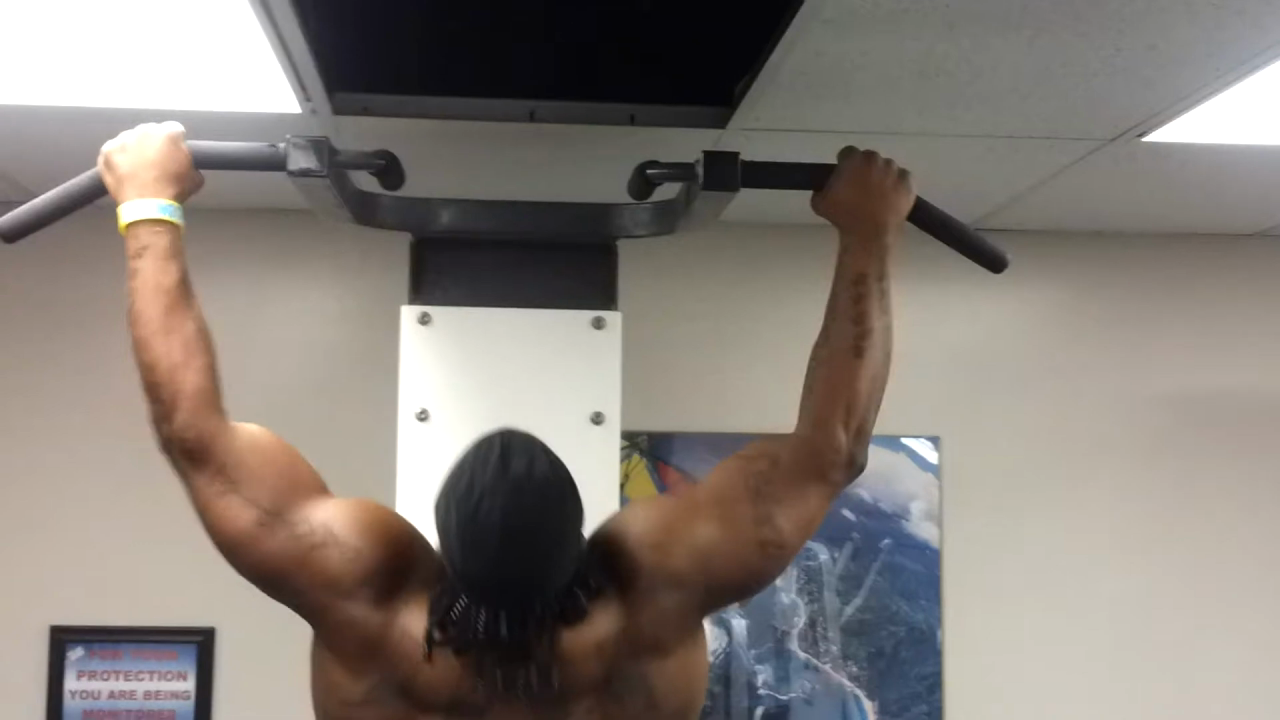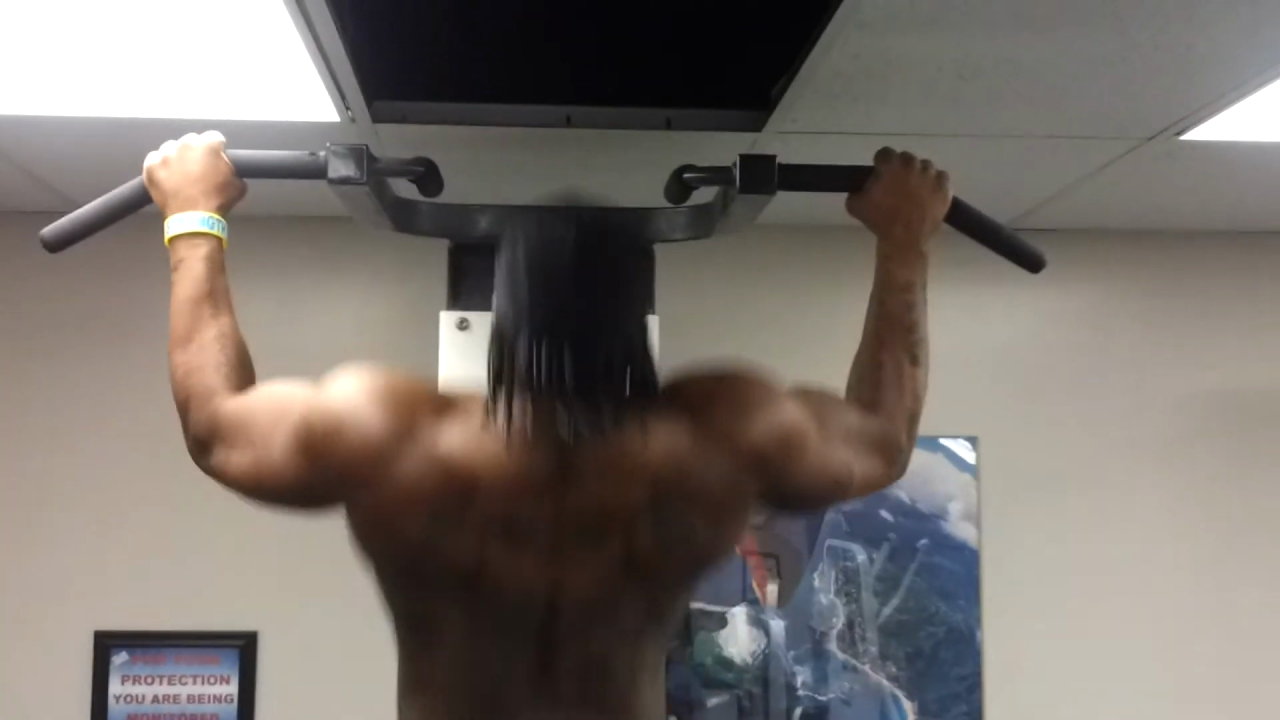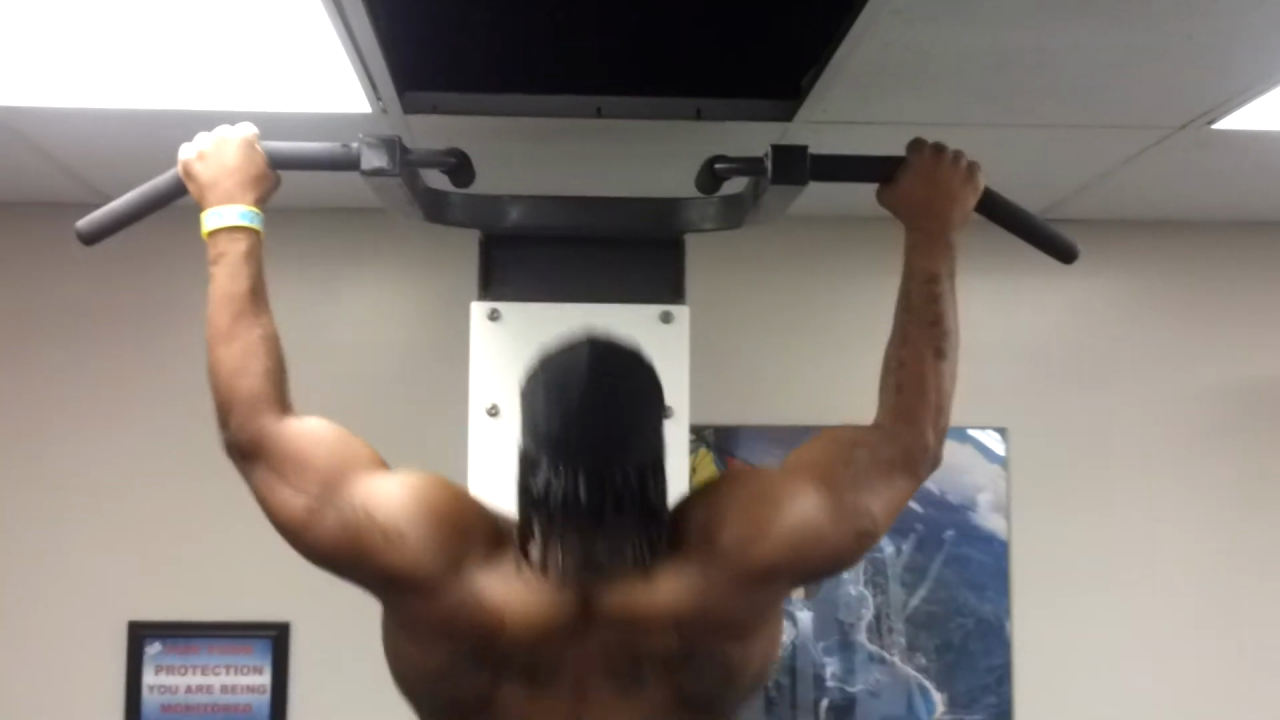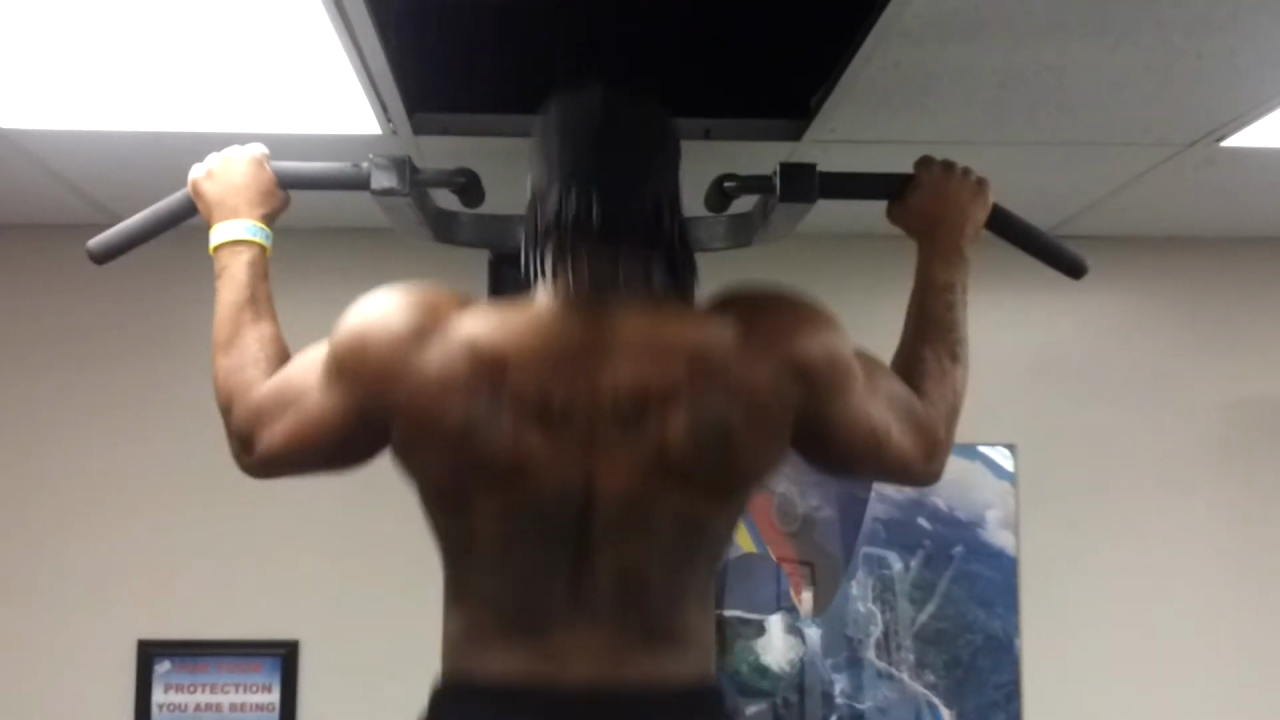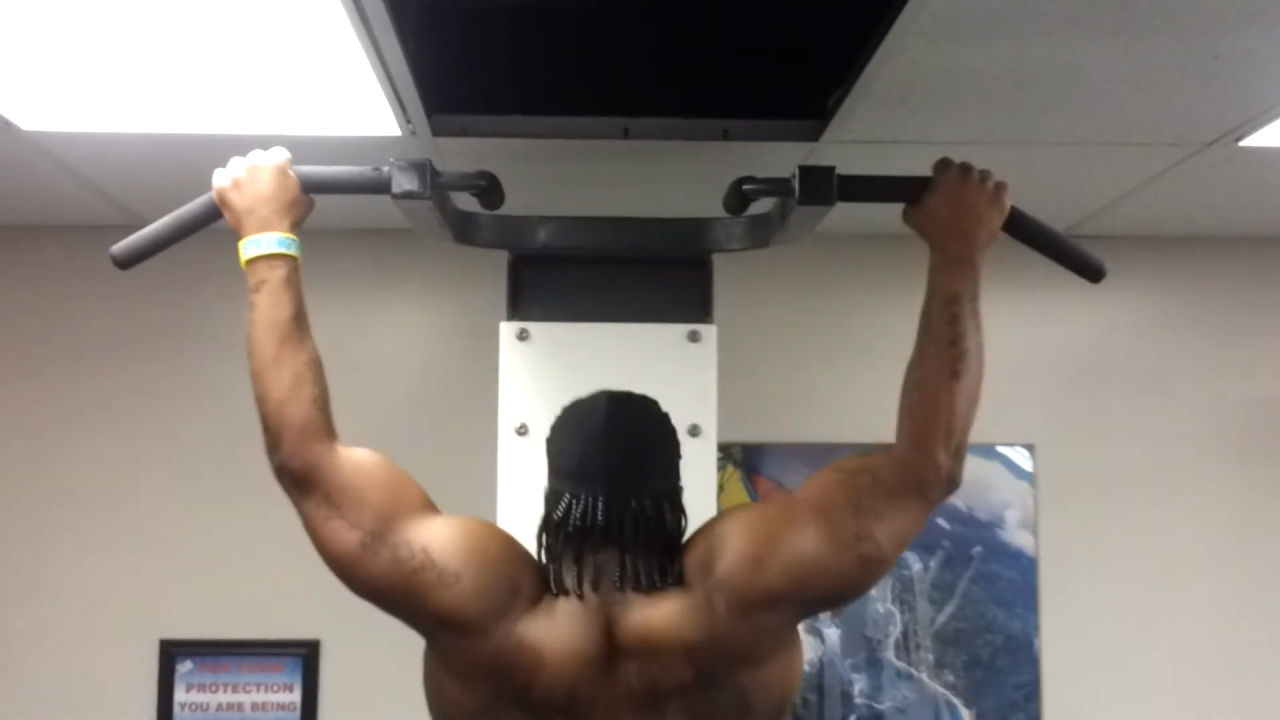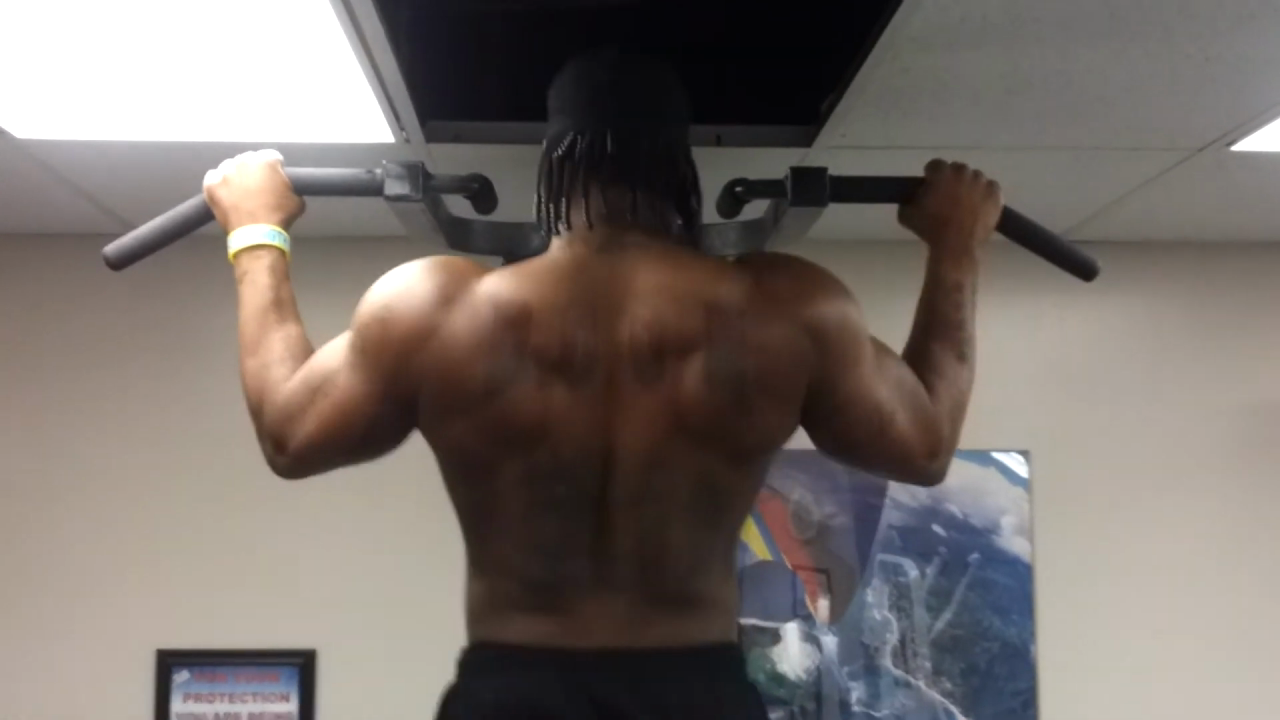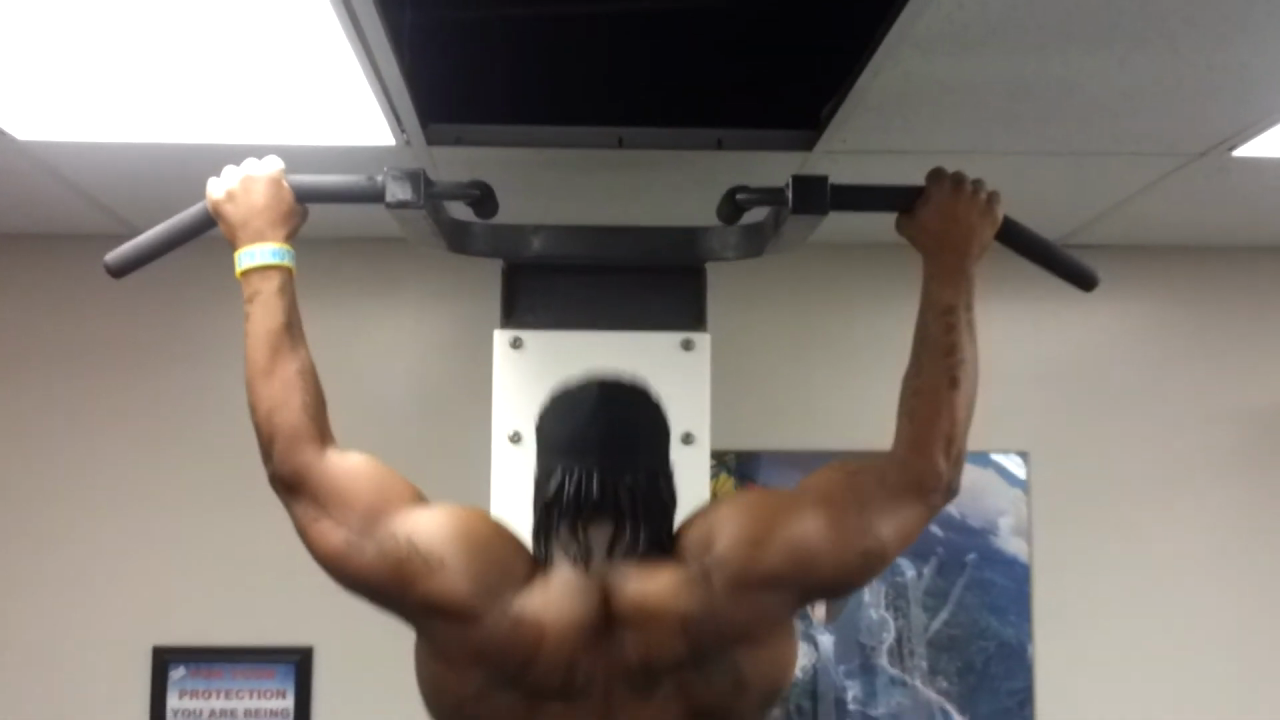
dt=0.7s
person 1, frame 1
left shoulder: (364, 607)
right shoulder: (651, 610)
left elbow: (191, 428)
right elbow: (833, 445)
left wrist: (149, 209)
right wrist: (866, 237)
person 1, frame 2
left shoulder: (387, 439)
right shoulder: (714, 446)
left elbow: (212, 423)
right elbow: (880, 437)
left wrist: (194, 220)
right wrist: (903, 241)
person 1, frame 3
left shoulder: (441, 577)
right shoulder: (726, 578)
left elbow: (256, 430)
right elbow: (908, 442)
left wrist: (231, 214)
right wrist: (930, 234)
person 1, frame 4
left shoulder: (413, 342)
right shoulder: (768, 350)
left elbow: (254, 426)
right elbow: (922, 440)
left wrist: (239, 228)
right wrist: (944, 247)
person 1, frame 5
left shoulder: (480, 612)
right shoulder: (739, 605)
left elbow: (305, 455)
right elbow: (927, 464)
left wrist: (270, 242)
right wrist: (955, 255)
person 1, frame 6
left shoulder: (432, 308)
right shoulder: (784, 311)
left elbow: (285, 434)
right elbow: (927, 444)
left wrist: (258, 230)
right wrist: (954, 243)
person 1, frame 7
left shoulder: (465, 587)
right shoulder: (744, 580)
left elbow: (297, 460)
right elbow: (926, 472)
left wrist: (264, 252)
right wrist: (949, 265)
